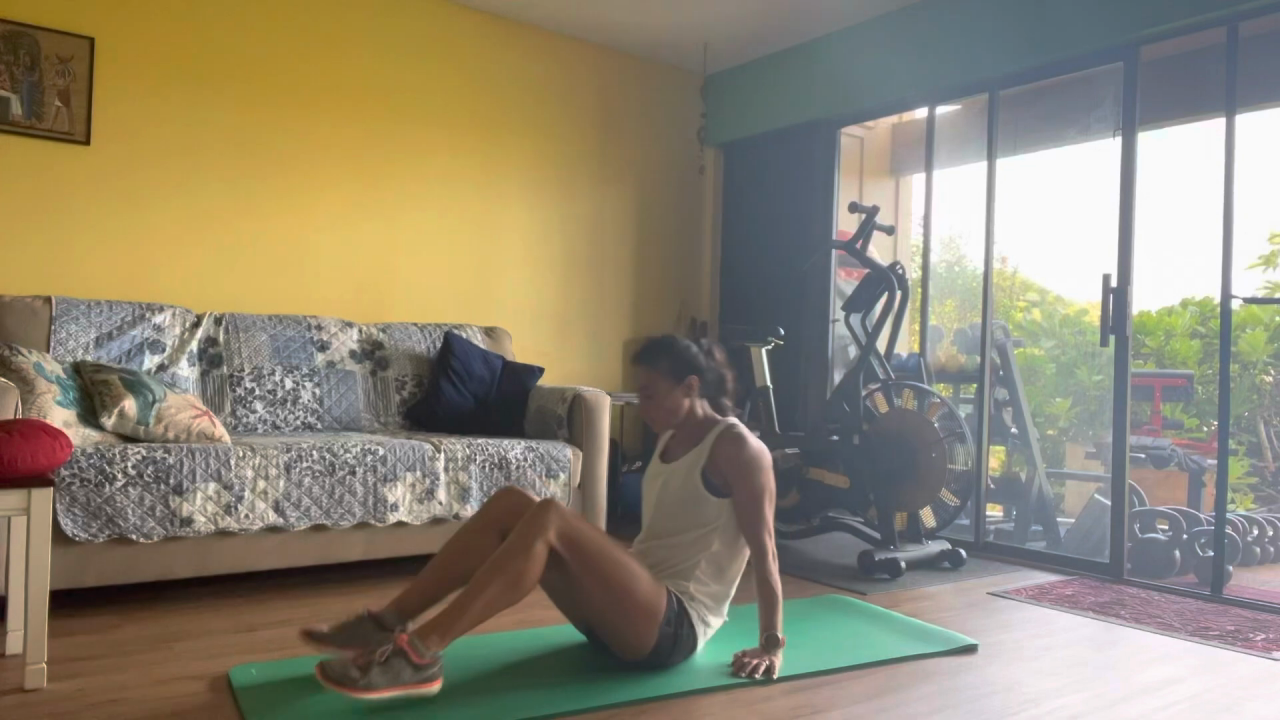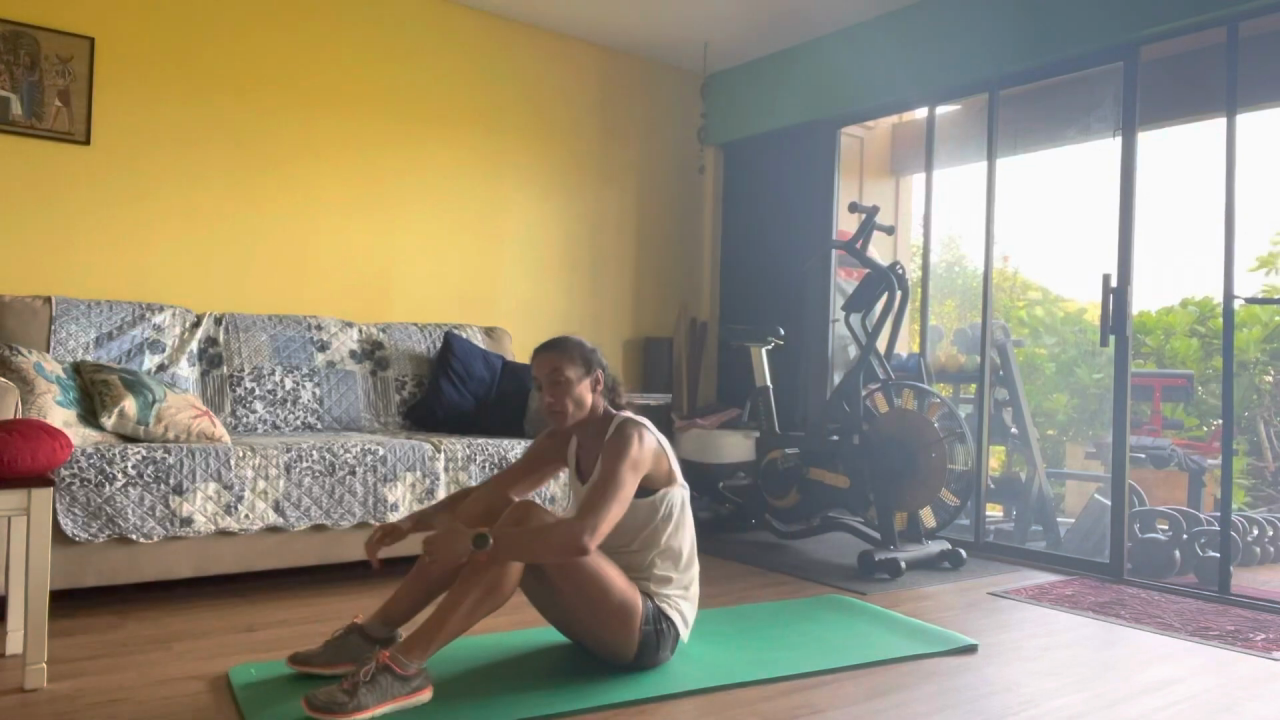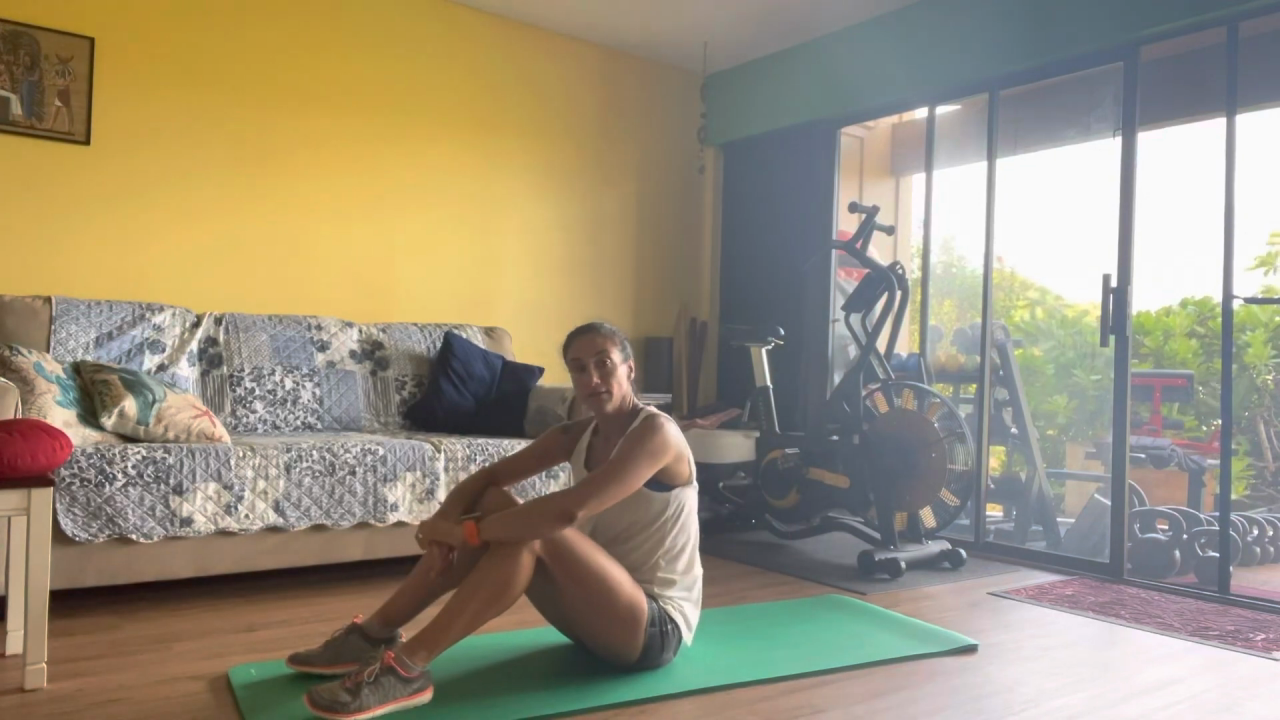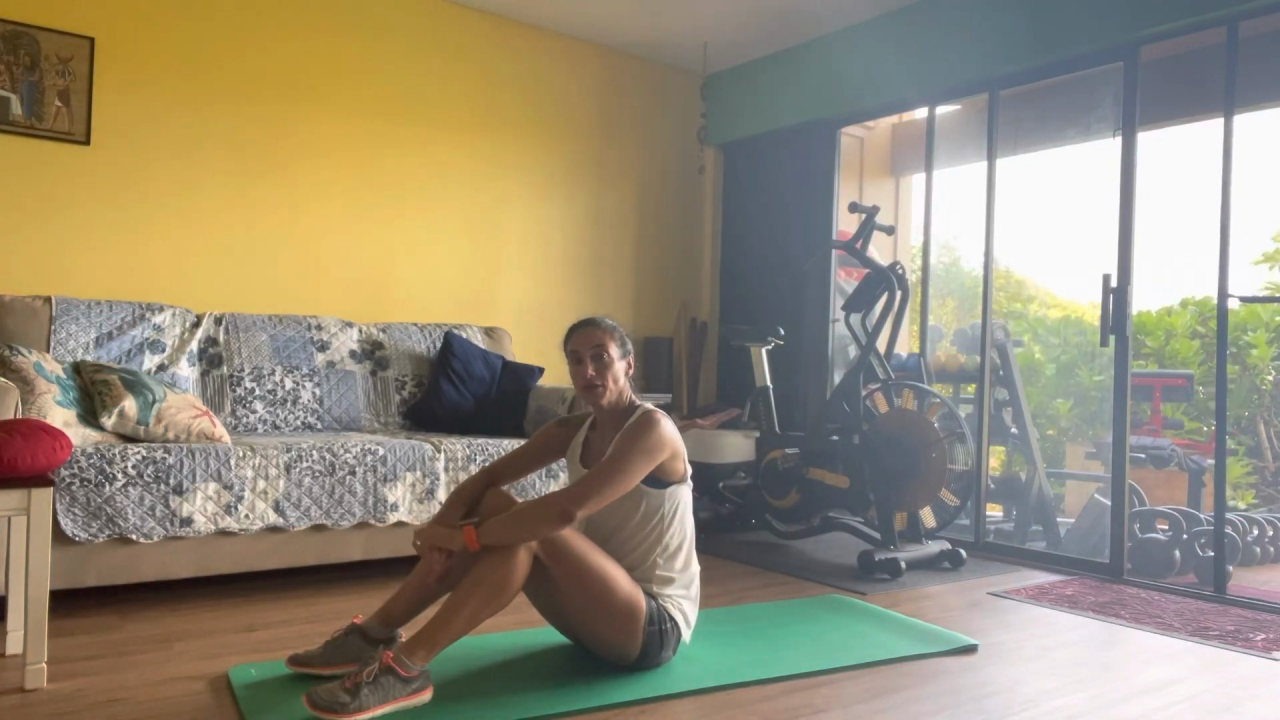
dt=0.7s
person 1, frame 1
left shoulder: (738, 449)
right shoulder: (671, 441)
left elbow: (763, 549)
left wrist: (771, 643)
left hip: (673, 629)
right hip: (626, 611)
left knee: (549, 518)
right knee: (510, 505)
left ankle: (420, 656)
right ankle: (388, 621)
person 1, frame 2
left shoulder: (632, 439)
right shoulder: (563, 440)
left elbow: (582, 539)
right elbow: (485, 490)
left wrist: (475, 543)
right wrist: (408, 524)
left hip: (653, 624)
right hip: (600, 611)
left knee: (527, 520)
right knee: (491, 505)
left ankle: (403, 668)
right ankle: (375, 634)
person 1, frame 3
left shoulder: (656, 432)
right shoulder: (577, 436)
left elbow: (569, 511)
right elbow: (483, 478)
left wrist: (466, 530)
right wrist: (445, 523)
left hip: (656, 626)
right hip: (600, 609)
left knee: (534, 531)
right knee: (492, 503)
left ankle: (407, 668)
right ankle: (374, 634)
person 1, frame 4
left shoulder: (652, 428)
right shoulder: (573, 431)
left elbow: (568, 510)
right elbow: (484, 478)
left wrist: (465, 536)
right wrist: (443, 528)
left hip: (654, 624)
right hip: (598, 609)
left knee: (530, 530)
right knee: (490, 506)
left ankle: (406, 667)
right ankle: (374, 634)
